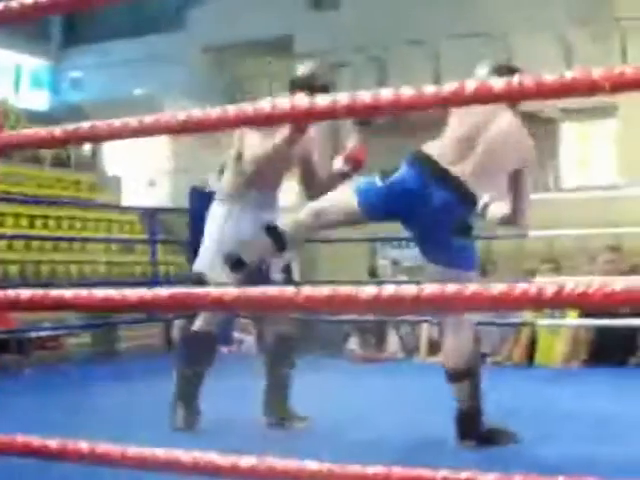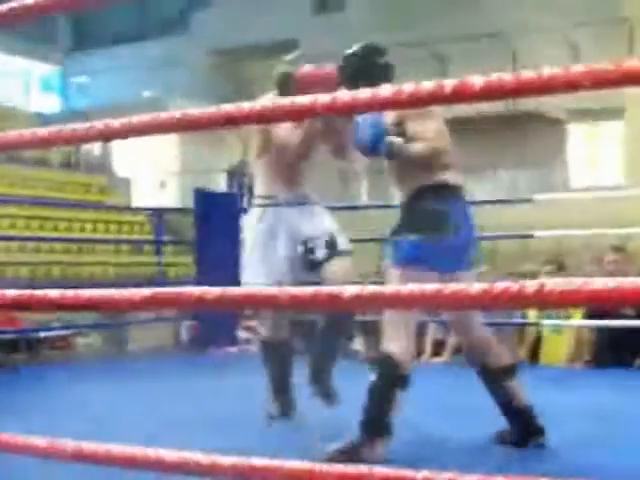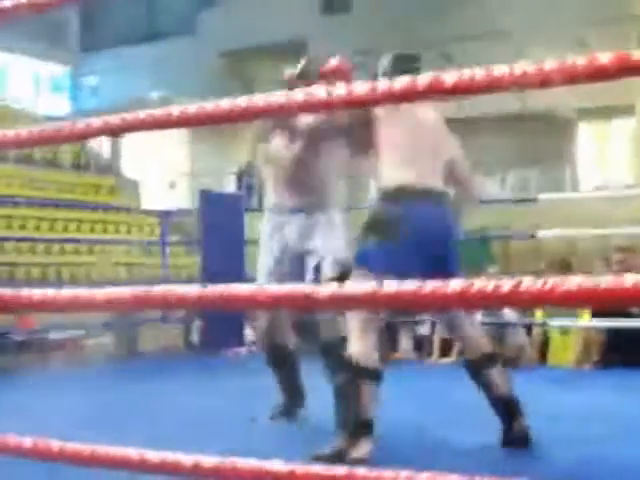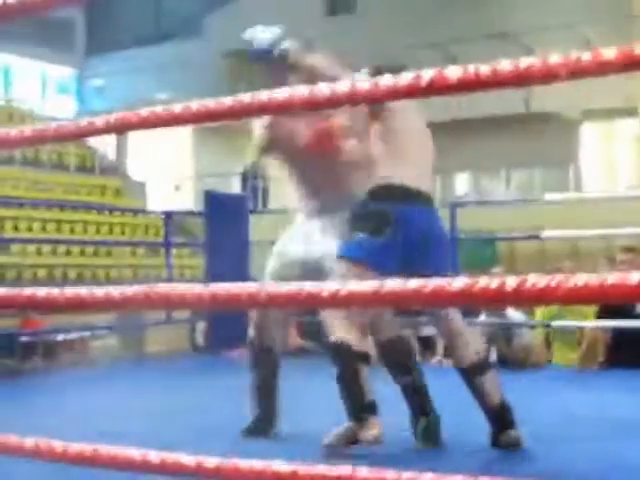
dt=0.4s
person 1, frame 1
left shoulder: (475, 99)
right shoulder: (526, 144)
right elbow: (517, 216)
left hip: (413, 181)
right hip: (446, 222)
left knee: (316, 215)
right knee: (459, 322)
left ankle: (254, 251)
right ankle: (470, 426)
person 1, frame 2
right shoulder: (393, 107)
left elbow: (441, 152)
left wrist: (384, 141)
left hip: (433, 214)
right hip: (452, 214)
left knee: (398, 325)
right knee: (469, 324)
left ankle: (373, 440)
right ankle: (525, 424)
person 1, frame 3
left shoulder: (388, 105)
right shoulder: (439, 123)
right elbow: (468, 189)
left hip: (397, 216)
right hip: (437, 218)
left knee: (360, 324)
right knee: (459, 321)
left ankle: (358, 439)
right ankle: (513, 420)
person 1, frame 4
left shoulder: (391, 101)
right shoulder: (401, 118)
left elbow: (341, 77)
left wrist: (283, 47)
left hip: (390, 215)
right hip: (422, 220)
left knee: (338, 310)
right knee: (450, 322)
left ankle: (364, 420)
right ankle: (505, 424)
person 2, frame 1
left shoulder: (311, 132)
left elbow: (315, 190)
right elbow: (254, 166)
left wrist: (344, 170)
right wrist: (291, 135)
left hip: (267, 216)
right hip: (233, 210)
left ankle: (276, 405)
right ankle: (184, 401)
person 2, frame 2
left shoulder: (322, 110)
left elbow: (347, 152)
right elbow: (297, 148)
right wrist: (317, 113)
left hip: (309, 211)
right hip: (270, 215)
left knee: (344, 282)
right knee: (274, 311)
left ankle: (321, 370)
right ankle: (282, 398)
person 2, frame 3
left shoulder: (333, 121)
right shoulder: (275, 120)
right elbow: (291, 164)
right wrist: (307, 126)
left hip: (321, 221)
right hip: (280, 221)
left knee: (330, 309)
right knee: (271, 323)
right ankle: (292, 395)
person 2, frame 4
left shoulder: (339, 111)
right shoulder: (275, 119)
right elbow: (259, 148)
left hip: (350, 221)
right hip: (310, 223)
right knee: (265, 315)
left ankle: (423, 412)
right ankle: (264, 413)
